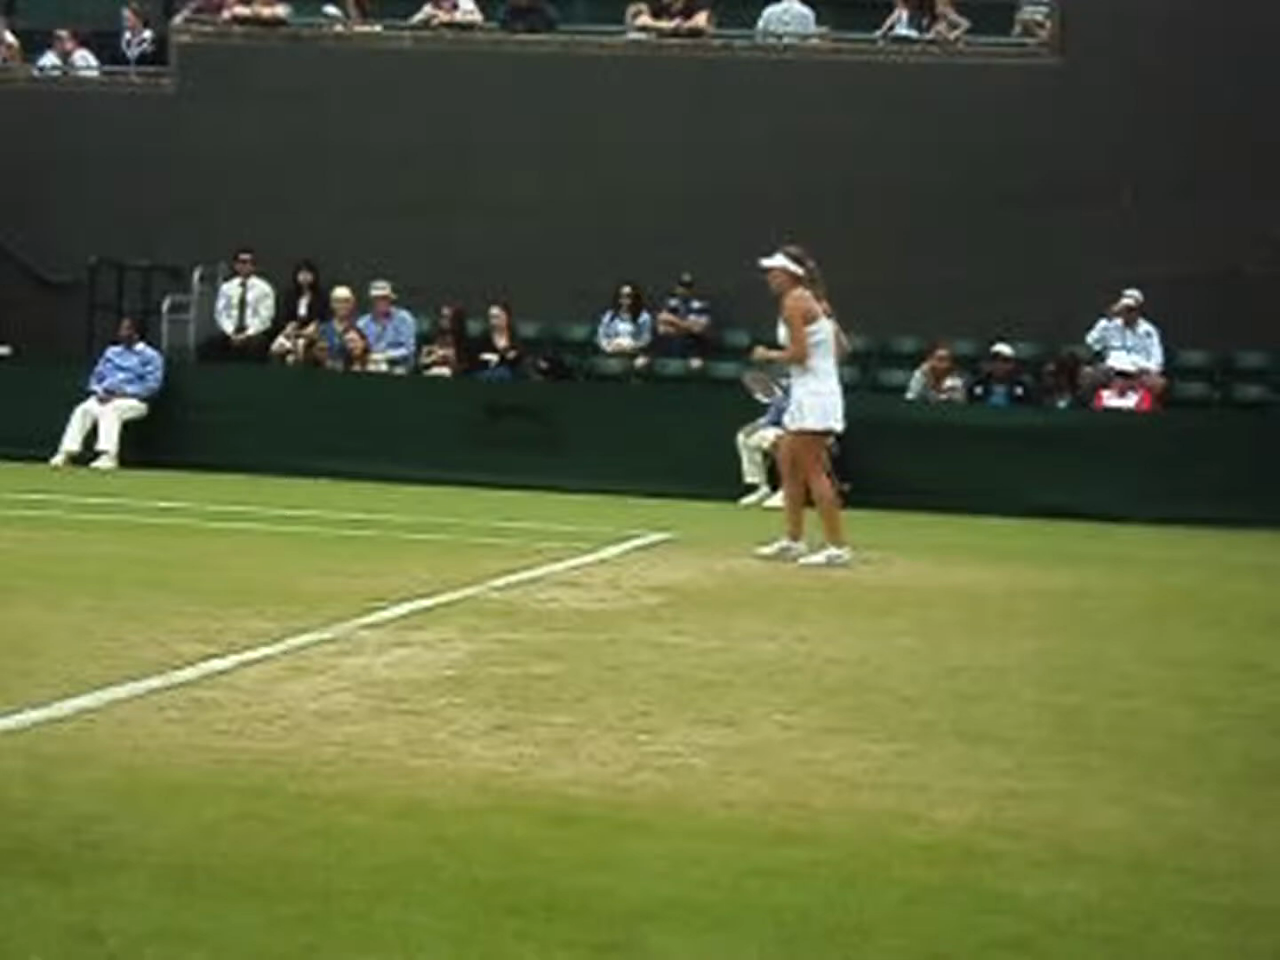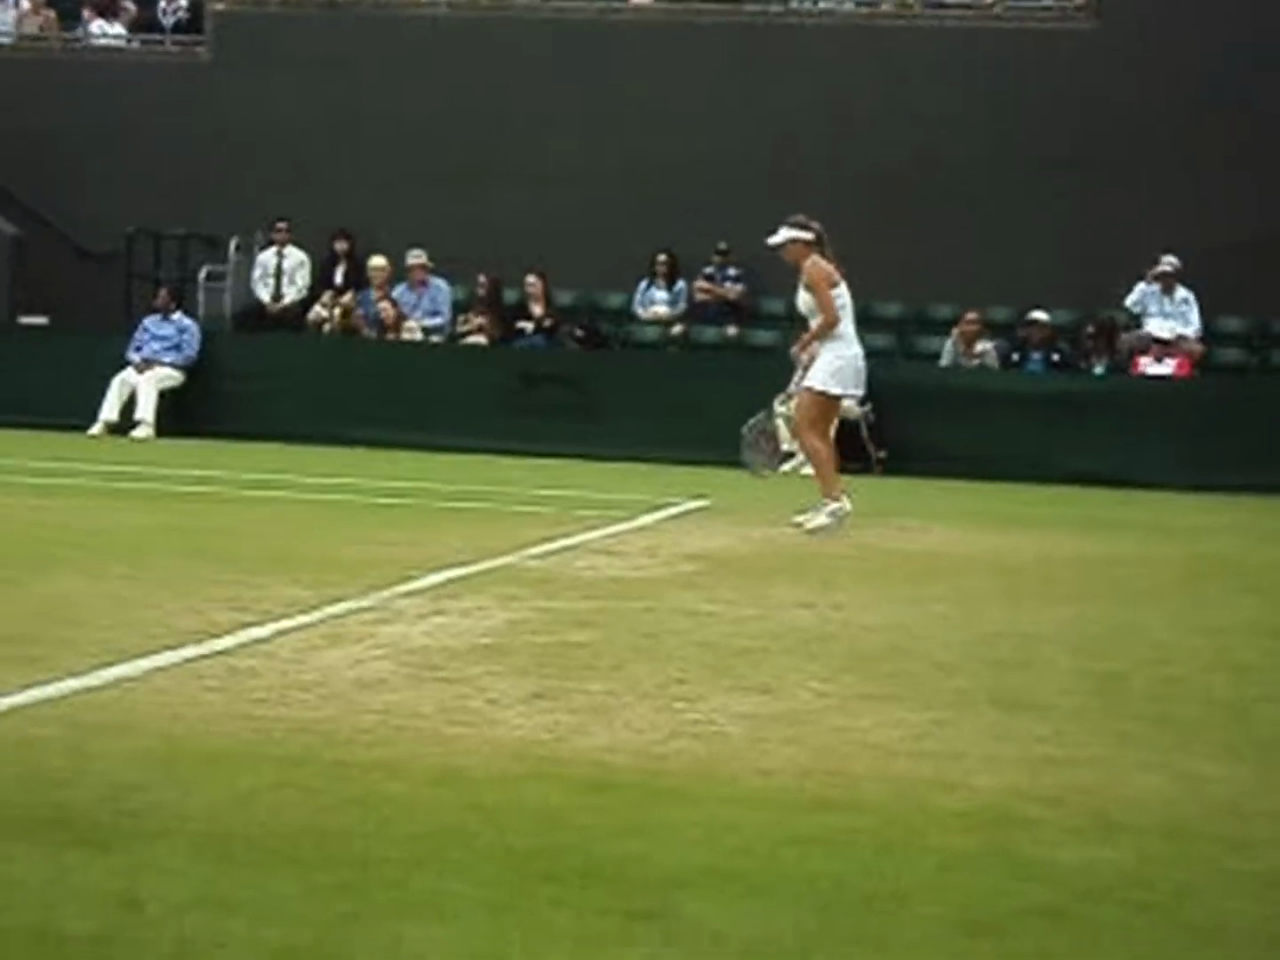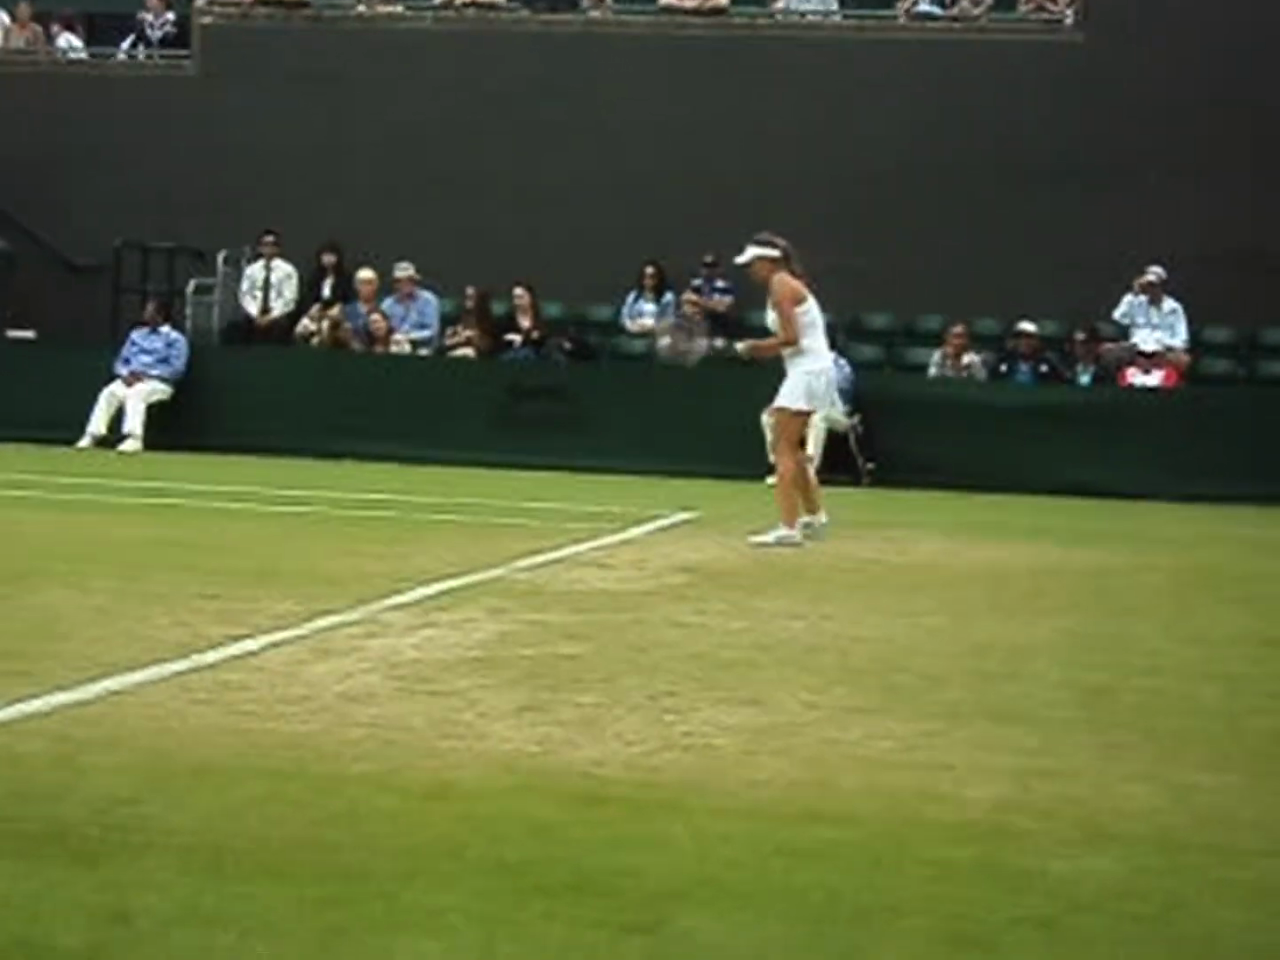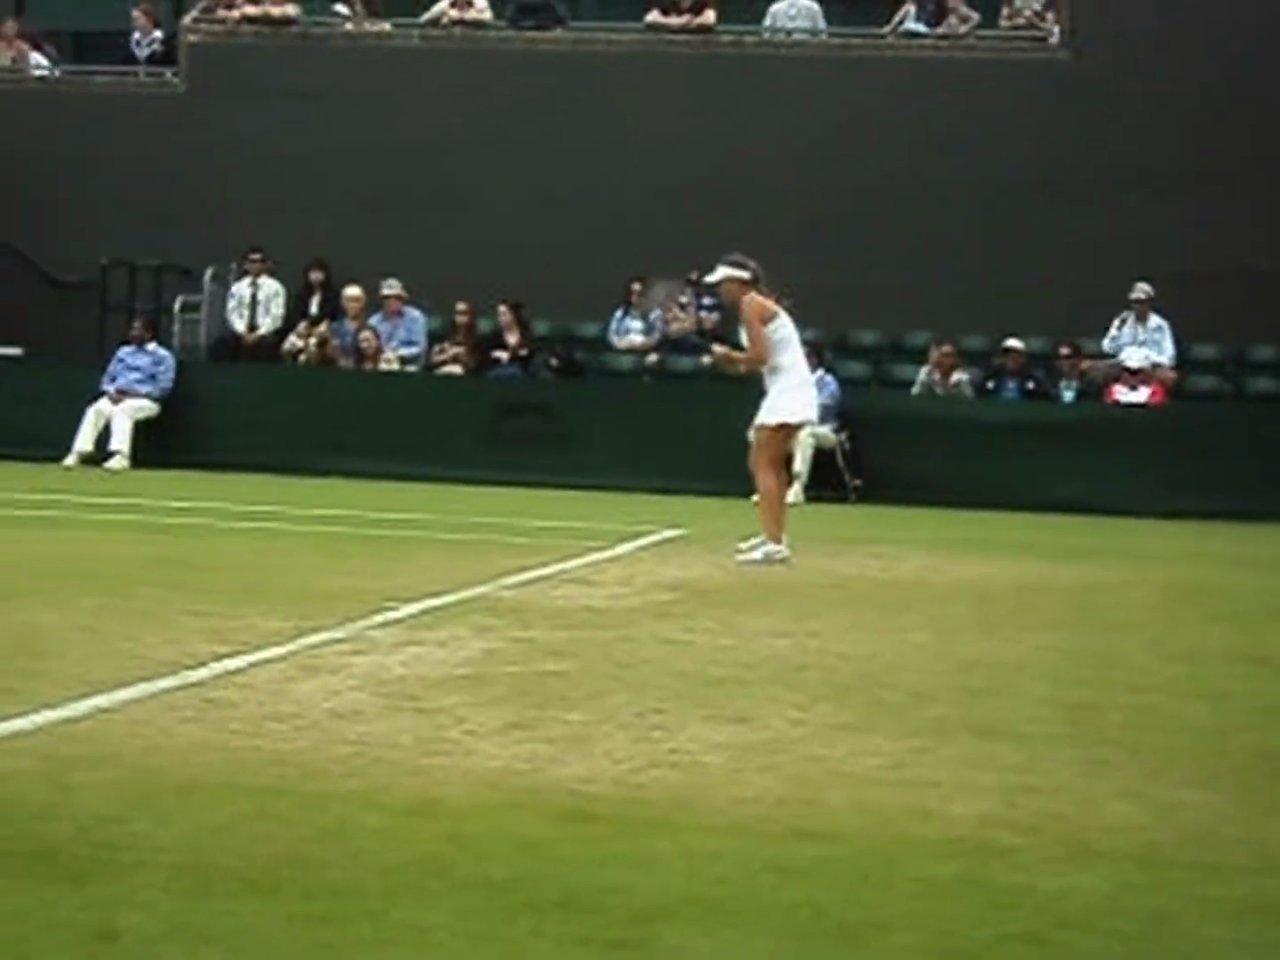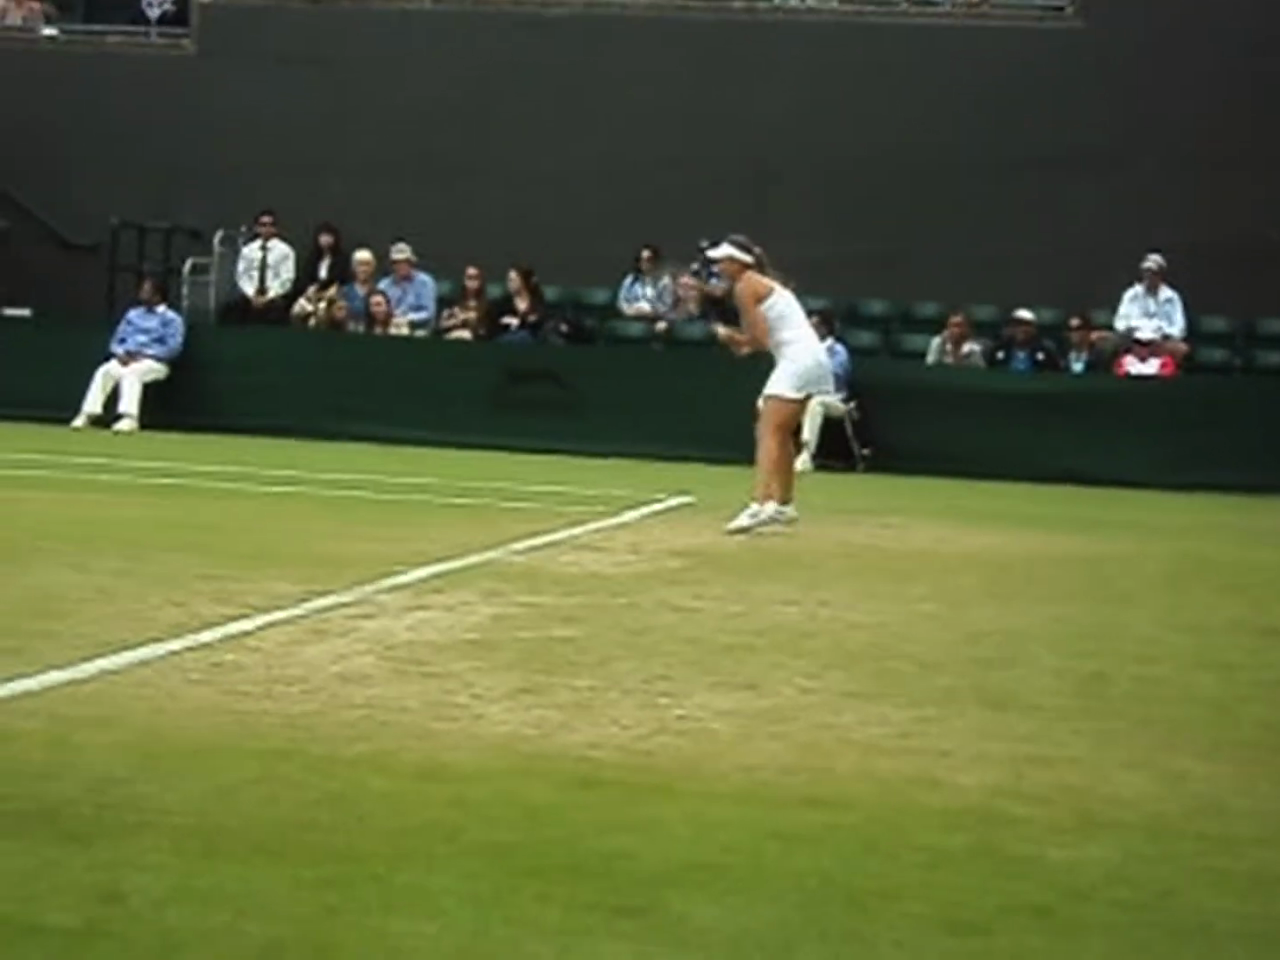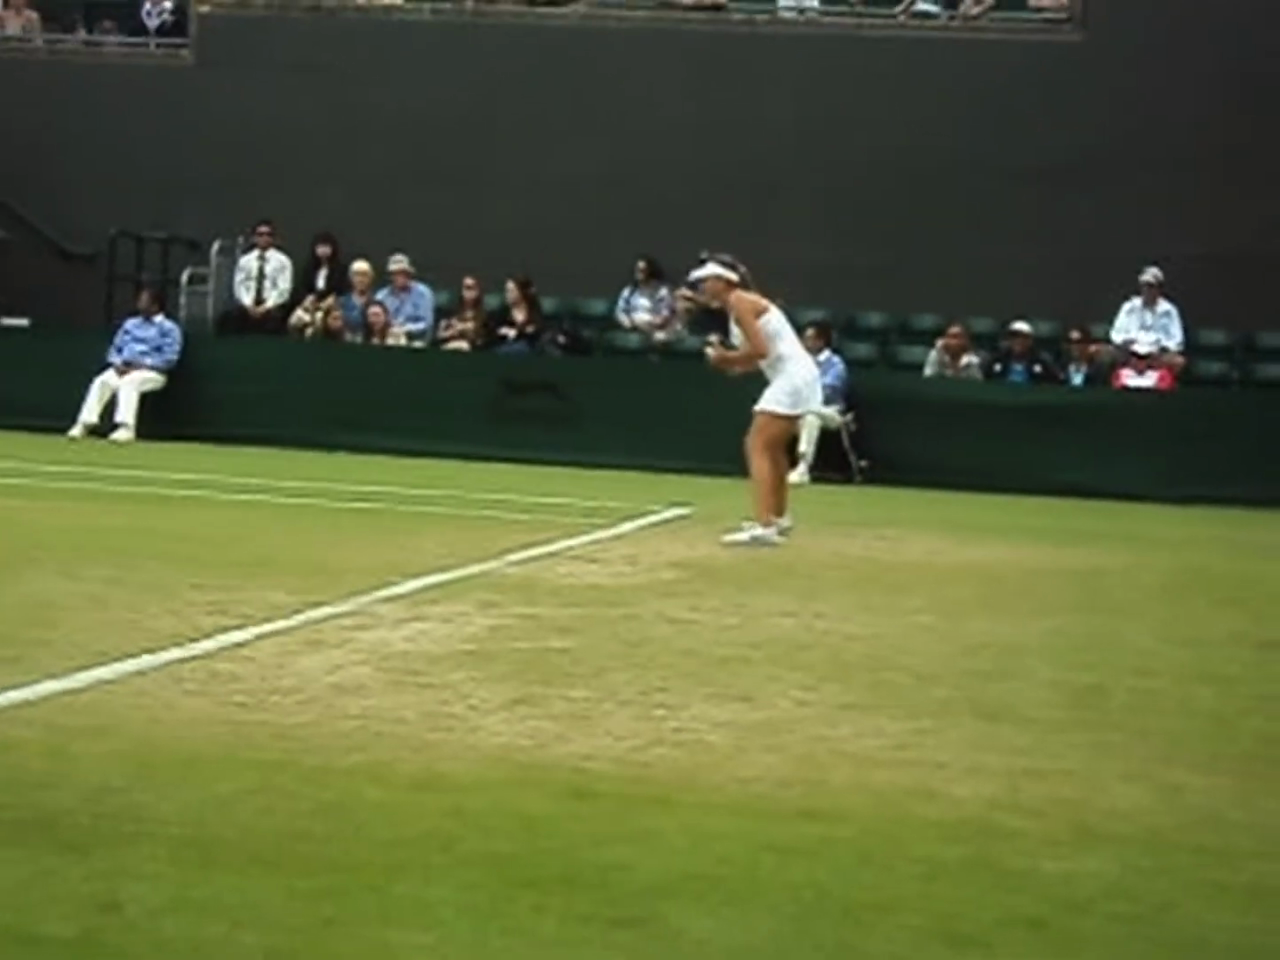
dt=0.3s
person 1, frame 1
left shoulder: (793, 301)
right shoulder: (813, 302)
left elbow: (799, 353)
right elbow: (840, 346)
left wrist: (767, 355)
left hip: (814, 395)
right hip: (811, 394)
left knee: (813, 472)
right knee: (787, 463)
left ankle: (837, 548)
right ankle: (792, 541)
person 1, frame 2
left shoulder: (813, 269)
right shoulder: (819, 268)
left elbow: (832, 319)
left wrist: (804, 344)
right wrist: (812, 352)
left hip: (837, 358)
right hip: (835, 358)
left knee: (803, 428)
right knee: (818, 432)
left ankle: (835, 498)
right ankle: (831, 504)
person 1, frame 3
left shoulder: (780, 285)
right shoulder: (787, 284)
left elbow: (792, 337)
left wrist: (758, 346)
right wrist: (763, 348)
left hip: (807, 373)
right hip: (810, 372)
left knee: (783, 448)
right knee: (789, 447)
left ankle: (789, 529)
right ankle: (814, 515)
person 1, frame 4
left shoulder: (750, 305)
right shoulder: (759, 303)
left elbow: (760, 356)
left wrist: (730, 356)
right wrist: (735, 360)
left hip: (788, 389)
right hip: (789, 388)
left knee: (761, 464)
right knee: (771, 464)
left ankle: (775, 545)
right ankle: (773, 535)
person 1, frame 5
left shoulder: (743, 287)
right shoulder: (760, 284)
left elbow: (760, 337)
left wrist: (731, 337)
right wrist: (743, 343)
left hip: (798, 361)
right hip: (809, 359)
left knee: (767, 431)
right knee: (781, 432)
left ankle: (762, 505)
right ankle: (783, 505)
person 1, frame 6
left shoulder: (739, 302)
right shoulder: (743, 302)
left elbow: (760, 350)
left wrist: (727, 357)
right wrist: (730, 362)
left hip: (792, 378)
right hip: (797, 376)
left knee: (756, 447)
right knee: (773, 445)
left ankle: (763, 527)
right ankle: (778, 517)
